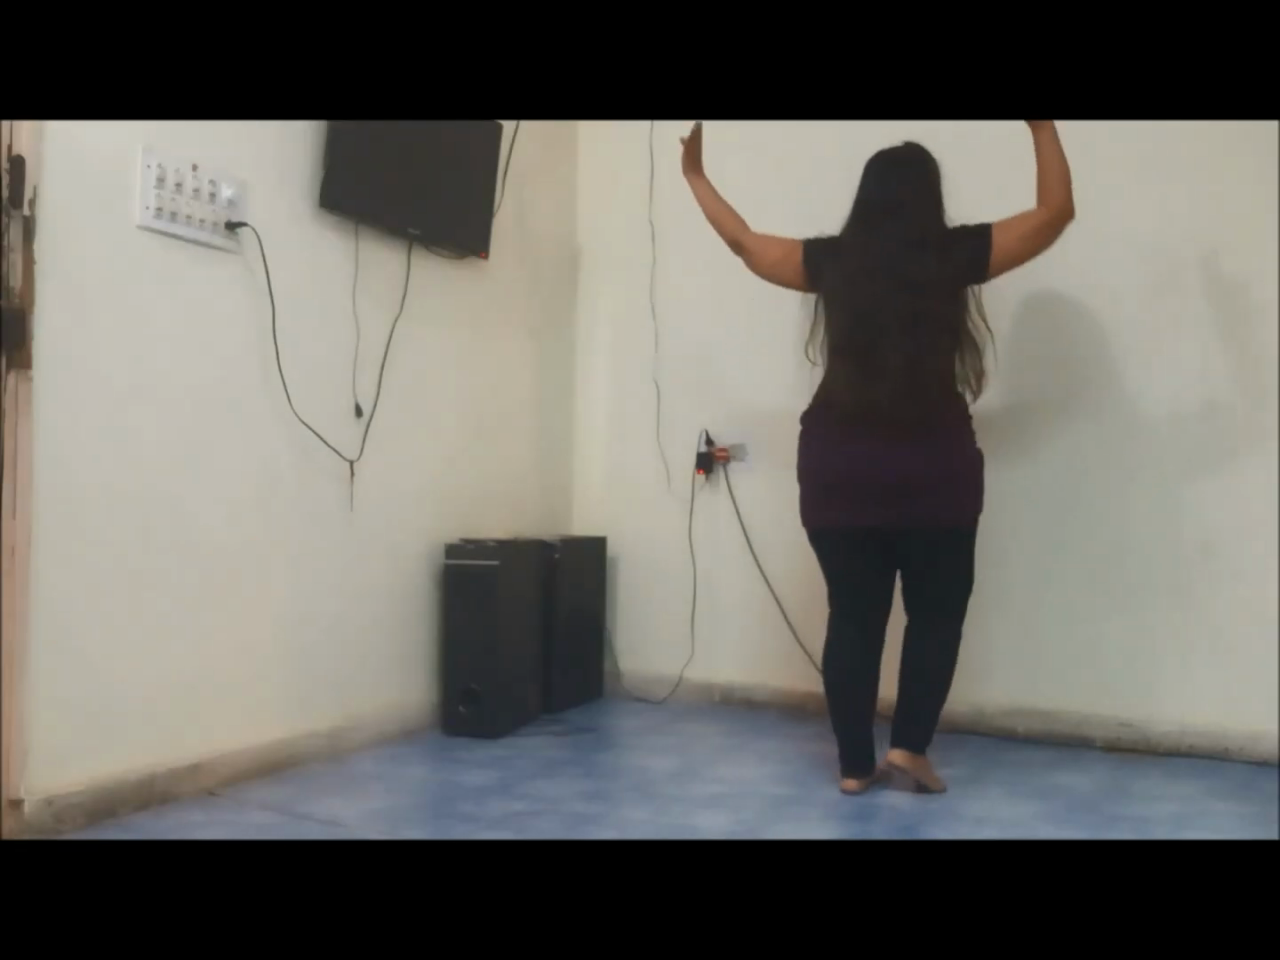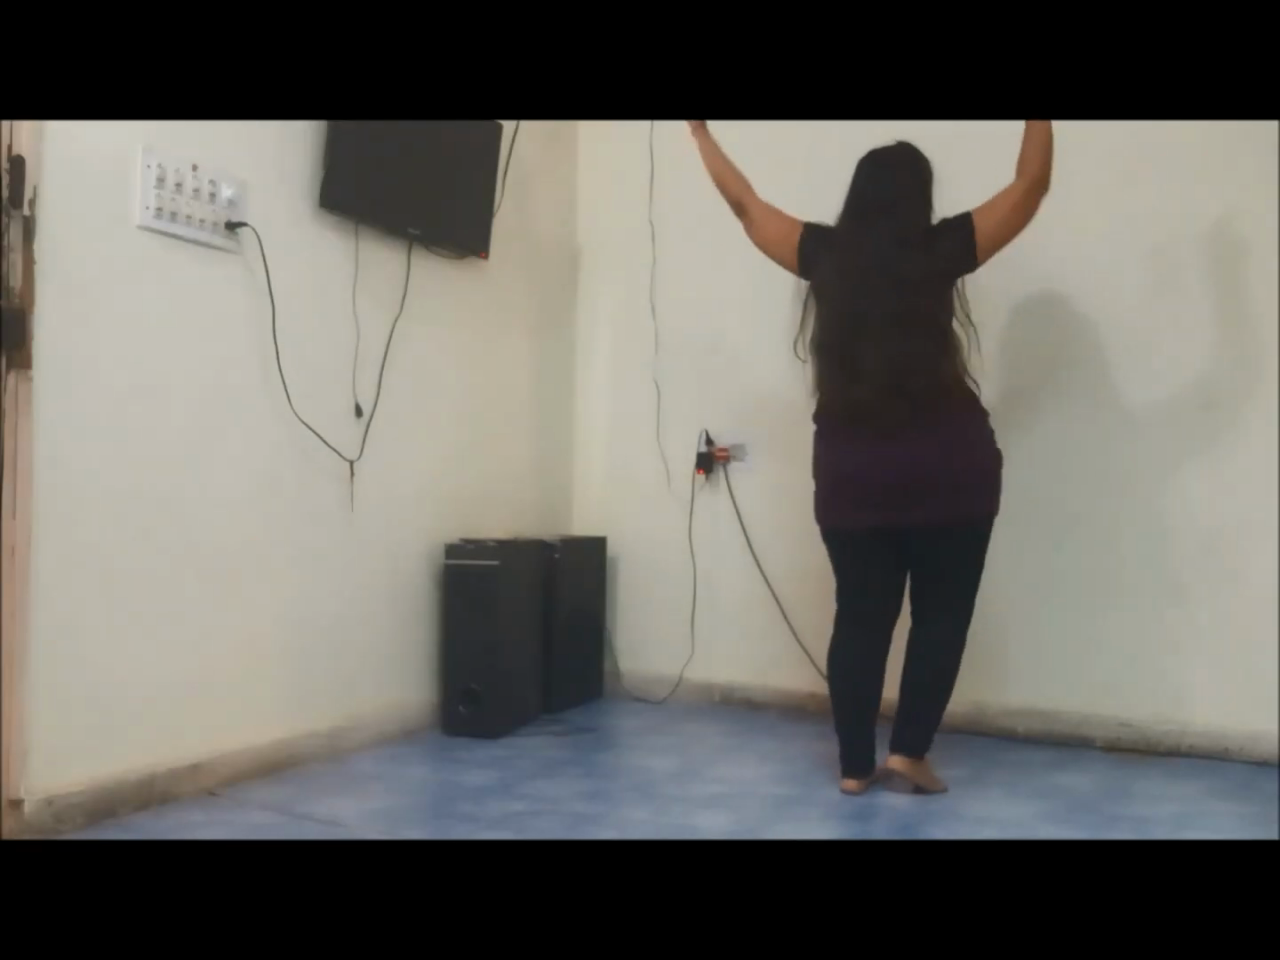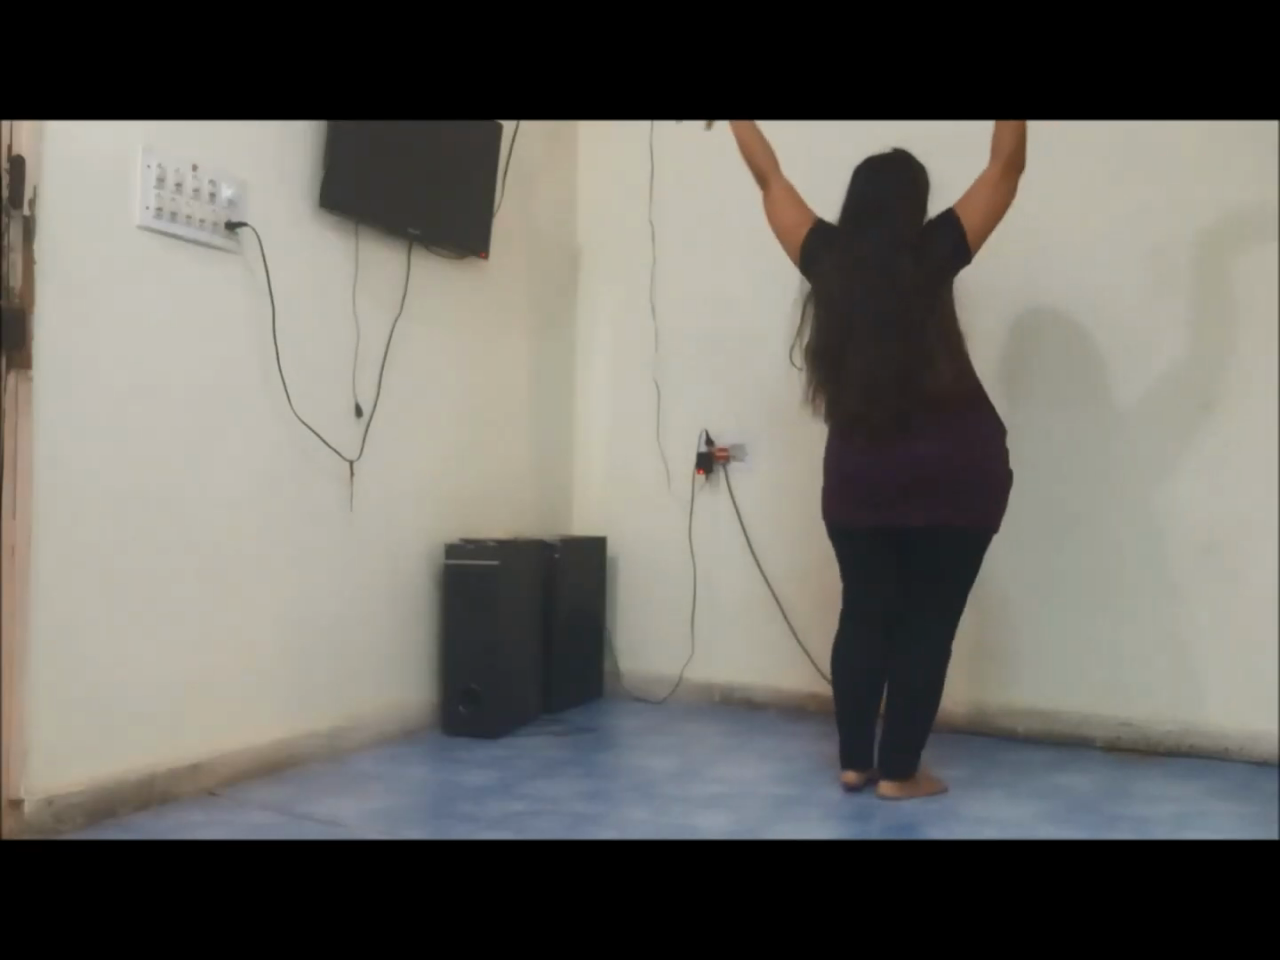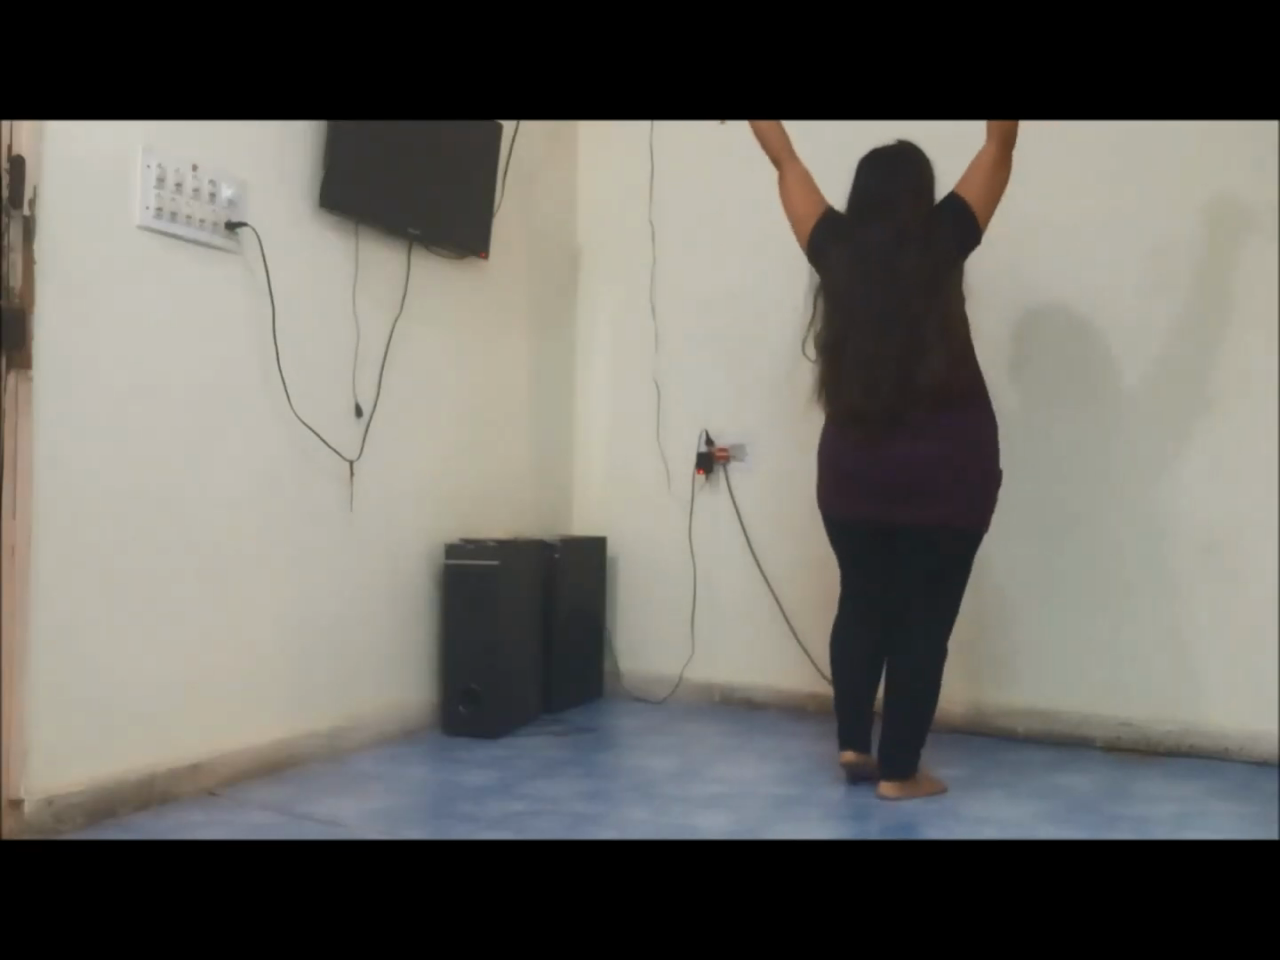
dt=0.2s
person 1, frame 1
left shoulder: (834, 262)
right shoulder: (953, 258)
left elbow: (744, 242)
right elbow: (1054, 213)
left wrist: (696, 177)
right wrist: (1041, 130)
left hip: (838, 468)
right hip: (933, 468)
left knee: (852, 617)
right knee: (936, 612)
left ankle: (854, 764)
right ankle: (908, 745)
person 1, frame 2
left shoulder: (825, 255)
right shoulder: (940, 252)
left elbow: (745, 204)
right elbow: (1032, 183)
left wrist: (702, 136)
right wrist: (1038, 128)
left hip: (852, 468)
right hip: (947, 466)
left knee: (859, 616)
right knee: (941, 614)
left ankle: (855, 764)
right ankle: (908, 750)
person 1, frame 3
left shoulder: (826, 259)
right shoulder: (933, 253)
left elbow: (768, 176)
right elbow: (1006, 165)
left wrist: (740, 130)
left hip: (858, 469)
right hip: (953, 471)
left knee: (864, 616)
right knee: (928, 624)
left ankle: (854, 760)
right ankle: (899, 771)
person 1, frame 4
left shoulder: (835, 249)
right shoulder: (942, 244)
left elbow: (785, 163)
right elbow: (999, 145)
left wrist: (767, 133)
left hip: (853, 463)
right hip: (945, 469)
left knee: (862, 604)
right knee: (924, 619)
left ankle: (854, 745)
right ankle: (900, 769)
